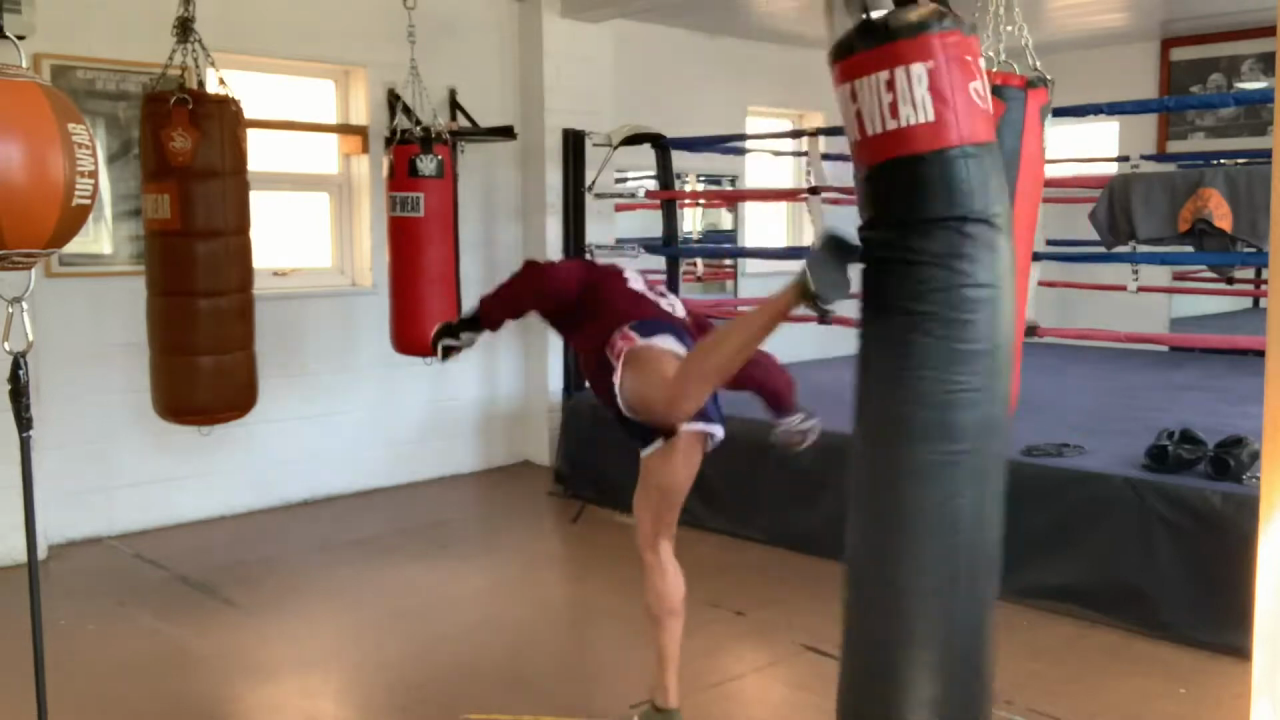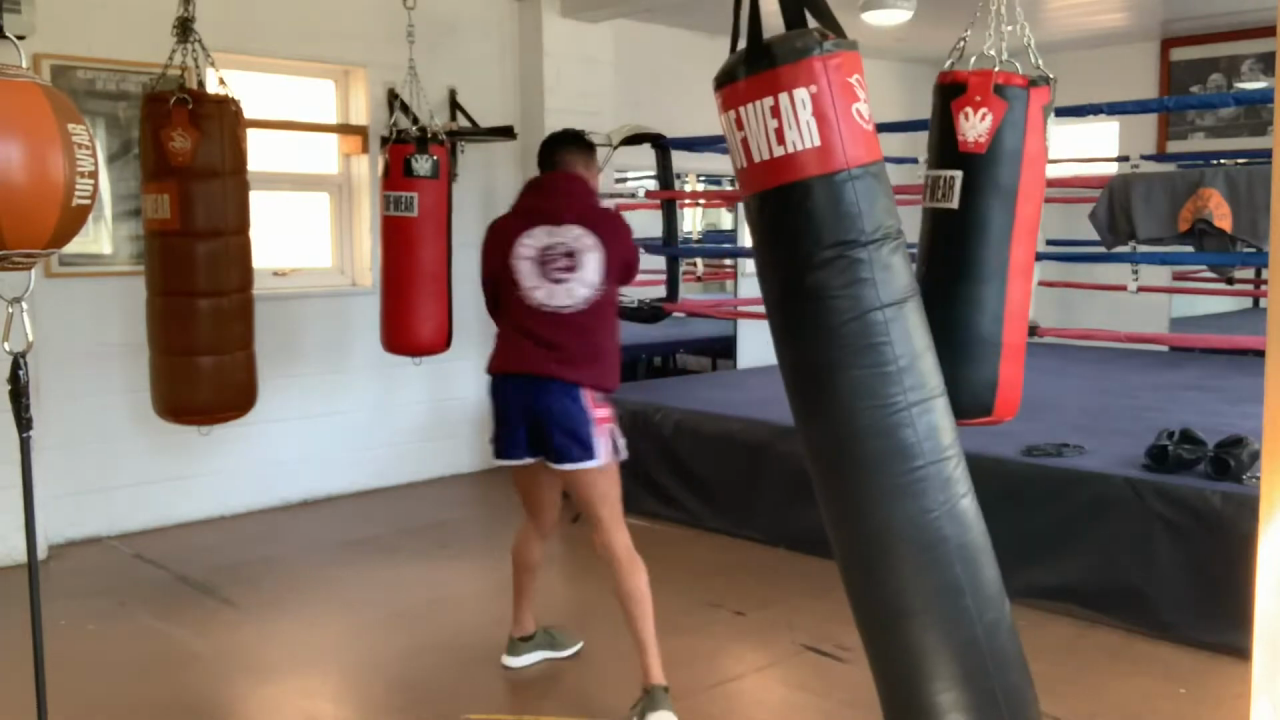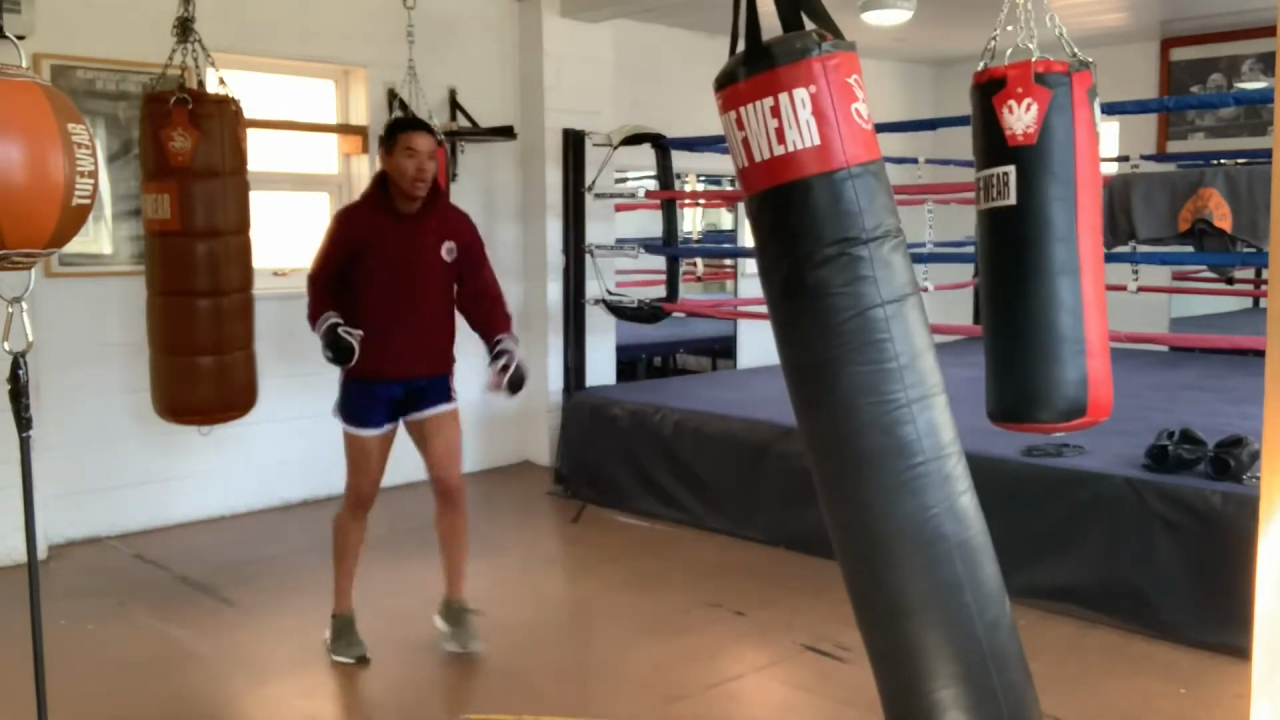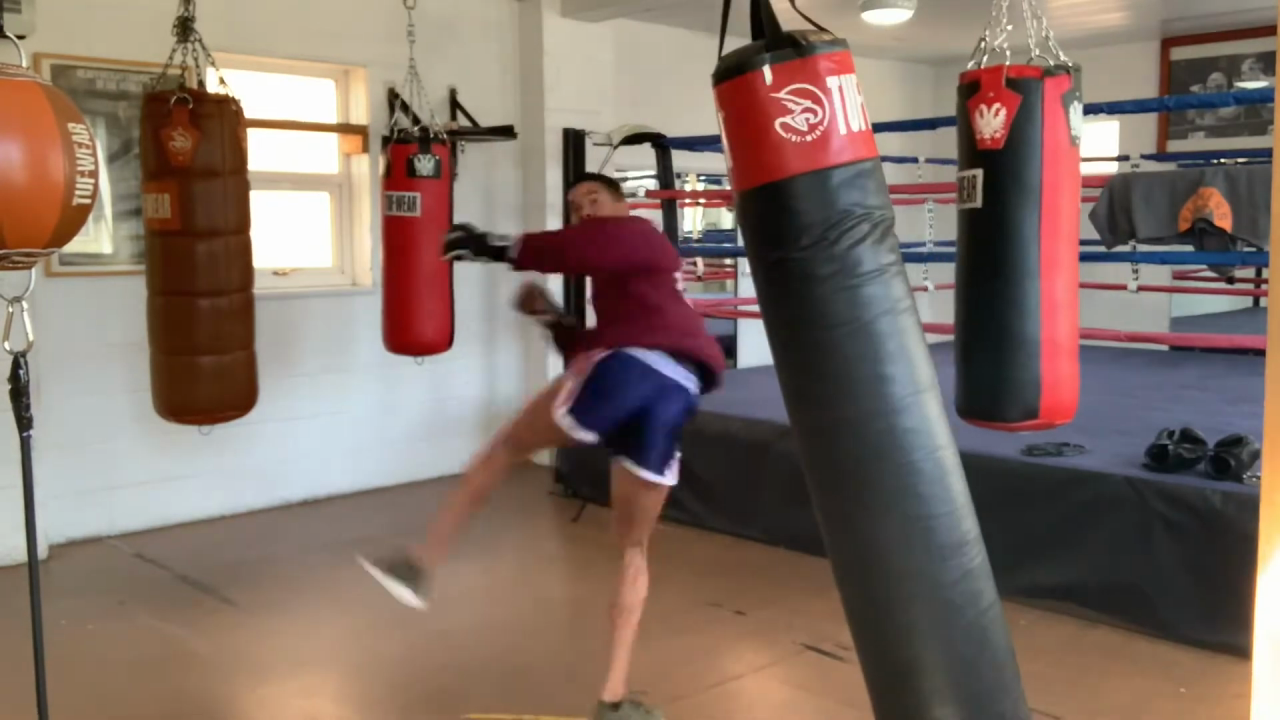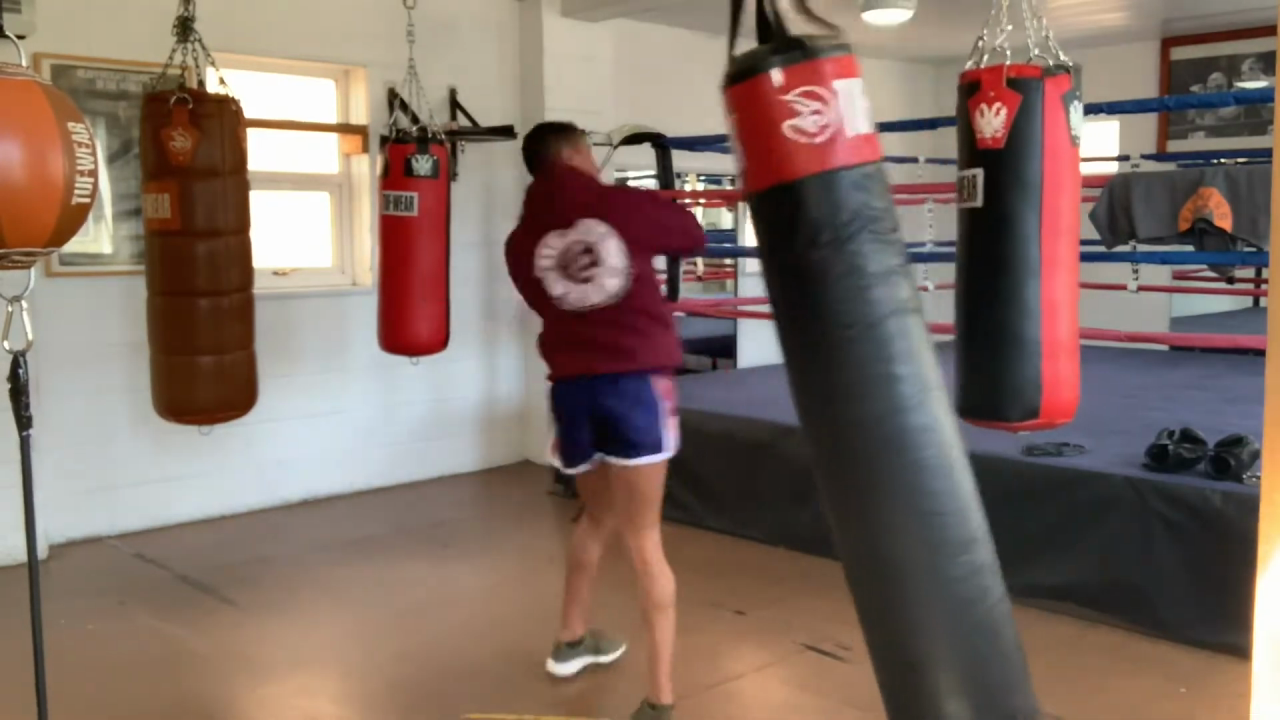
dt=0.7s
person 1, frame 1
left shoulder: (587, 280)
right shoulder: (662, 301)
left elbow: (543, 281)
left wrist: (477, 319)
right wrist: (789, 406)
left hip: (642, 346)
left knee: (670, 399)
right knee: (654, 544)
left ankle: (802, 284)
person 1, frame 2
left shoulder: (505, 230)
right shoulder: (600, 226)
right elbow: (624, 267)
left hip: (515, 388)
right hip: (576, 396)
left knee: (540, 518)
right knee: (613, 536)
left ankle: (523, 635)
person 1, frame 3
left shoulder: (456, 226)
right shoulder: (355, 222)
left elbow: (480, 295)
right elbow: (323, 285)
left wrist: (504, 347)
right wrist: (332, 328)
left hip: (431, 377)
right hip: (368, 379)
left knee: (450, 485)
right knee: (360, 498)
left ankle: (454, 605)
right ankle: (342, 616)
person 1, frame 4
left shoulder: (634, 237)
right shoulder: (655, 264)
left elbow: (590, 248)
left wrist: (497, 245)
right wrist: (553, 317)
left hip: (634, 367)
right hip: (672, 397)
left knee: (508, 446)
right knee: (634, 548)
left ankle: (421, 561)
person 1, frame 5
left shoulder: (524, 242)
right shoulder: (630, 206)
right elbow: (691, 234)
left hip: (576, 394)
right hip: (642, 386)
left knee: (599, 516)
right knee: (643, 541)
left ankle: (571, 640)
